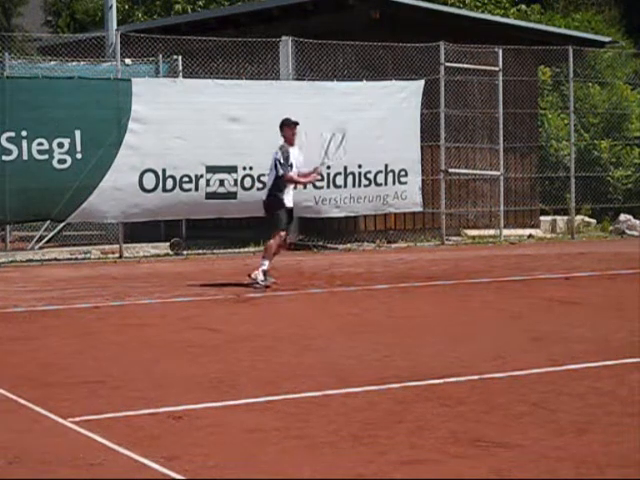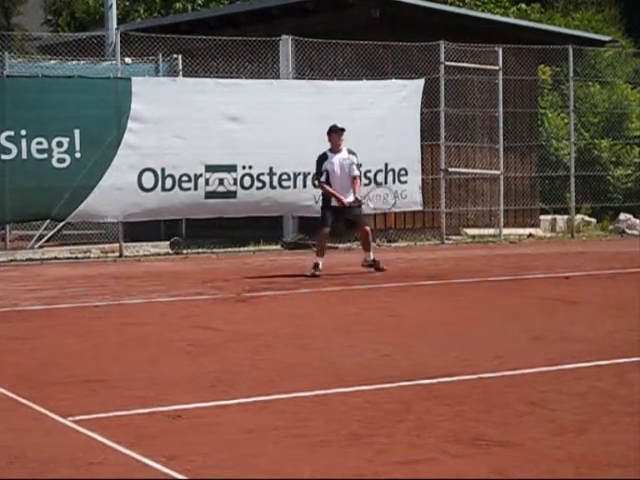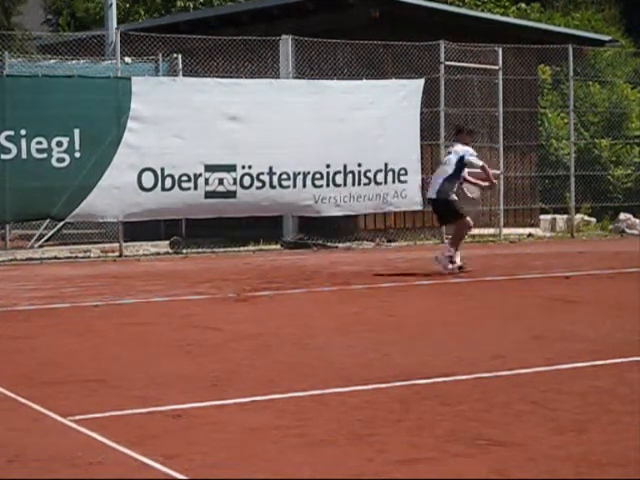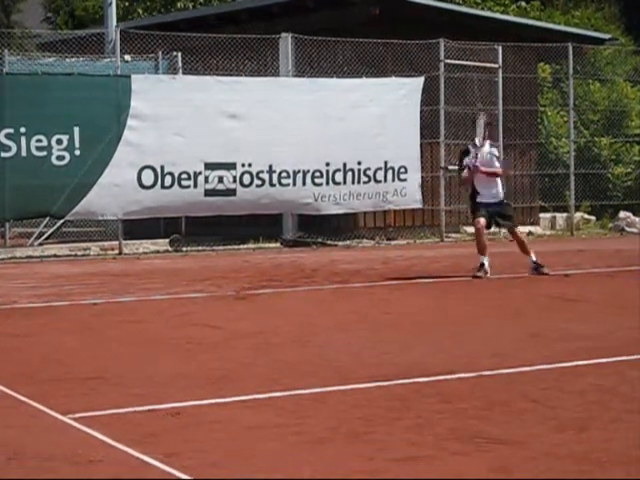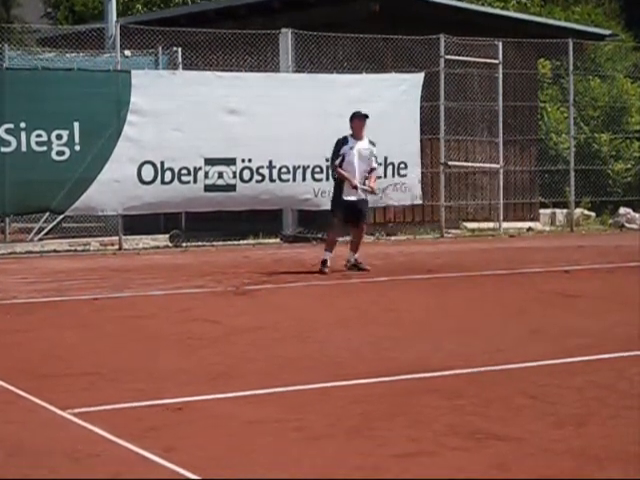
dt=1s
person 1, frame 1
left shoulder: (297, 151)
right shoulder: (282, 152)
left elbow: (298, 175)
right elbow: (288, 177)
left wrist: (310, 174)
right wrist: (309, 179)
left hip: (286, 202)
right hip: (275, 200)
left knee: (283, 241)
right knee: (279, 235)
left ankle: (262, 270)
right ankle: (259, 273)
person 1, frame 2
left shoulder: (351, 155)
right shoulder: (323, 159)
left elbow: (355, 177)
right elbow: (322, 184)
left wrist: (357, 194)
right wrist: (338, 197)
left hip: (351, 201)
right hip: (331, 202)
left knee: (365, 229)
right knee: (325, 230)
left ankle: (369, 259)
right ankle: (317, 264)
person 1, frame 3
left shoulder: (454, 151)
right shoulder: (466, 151)
right elbow: (483, 167)
left wrist: (481, 184)
right wrist: (491, 181)
left hip: (435, 195)
right hip: (442, 195)
left knee: (460, 225)
right knee: (466, 224)
left ankle: (454, 260)
right ankle: (446, 256)
person 1, frame 4
left shoulder: (493, 148)
right shoulder: (466, 154)
left elbow: (499, 172)
right elbow: (464, 180)
left wrist: (482, 170)
right wrist: (470, 175)
left hip: (498, 198)
right hip: (480, 200)
left knee: (514, 231)
right knee: (479, 225)
left ankle: (534, 263)
right ankle: (483, 265)
person 1, frame 5
left shoulder: (371, 146)
right shoulder: (342, 143)
left elbow: (373, 169)
right elbow: (334, 167)
left wrist: (371, 182)
right wrist: (349, 179)
left hip: (360, 194)
right hip: (342, 192)
left knee: (360, 228)
right knee: (335, 224)
left ankle: (352, 259)
right ankle: (326, 260)
